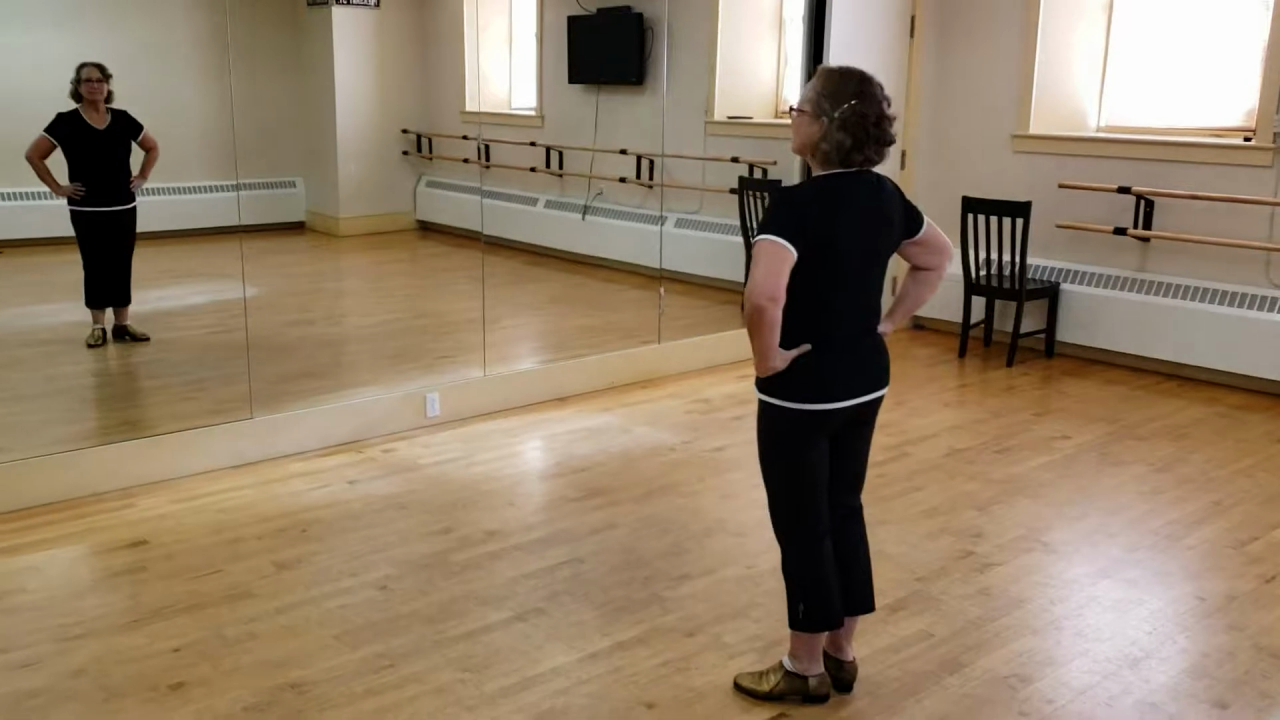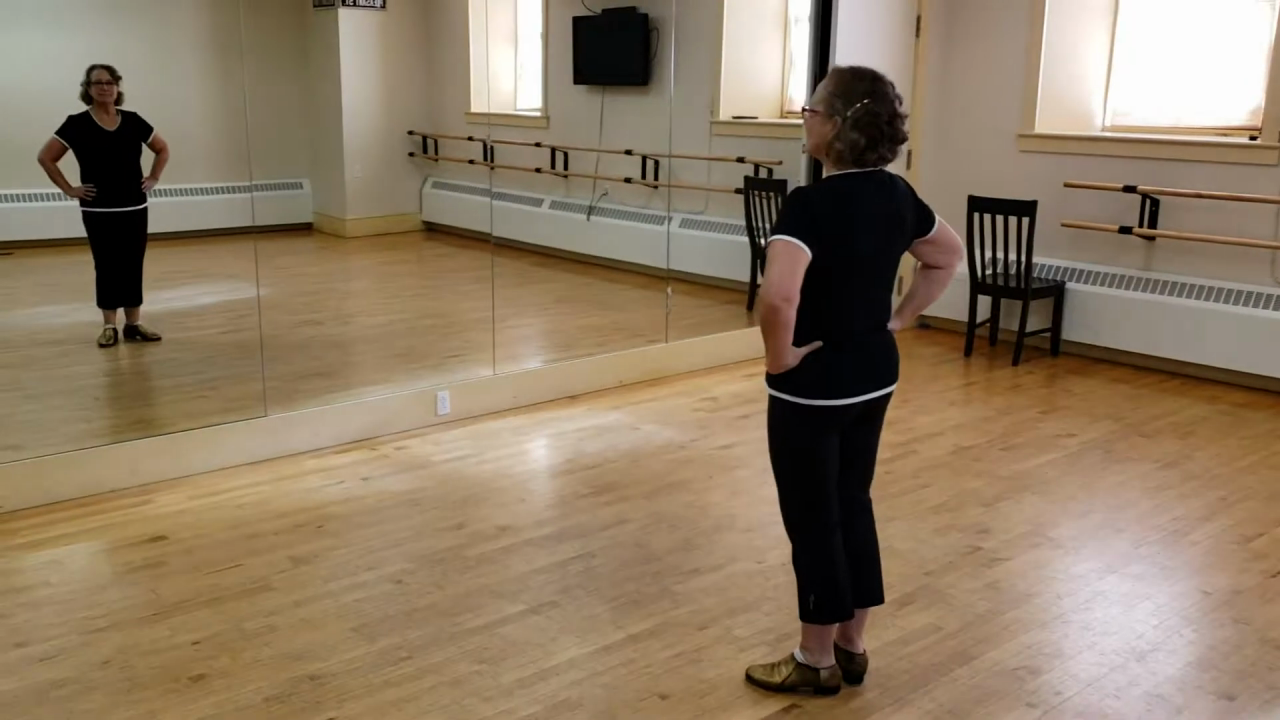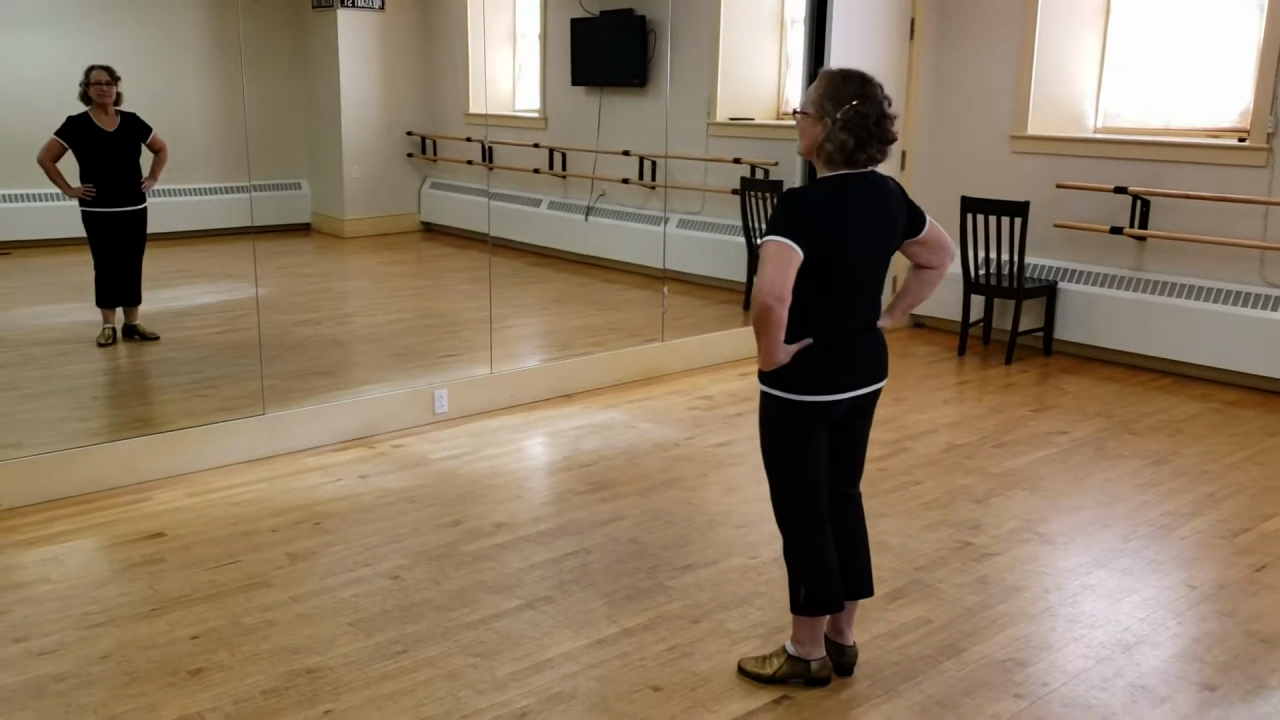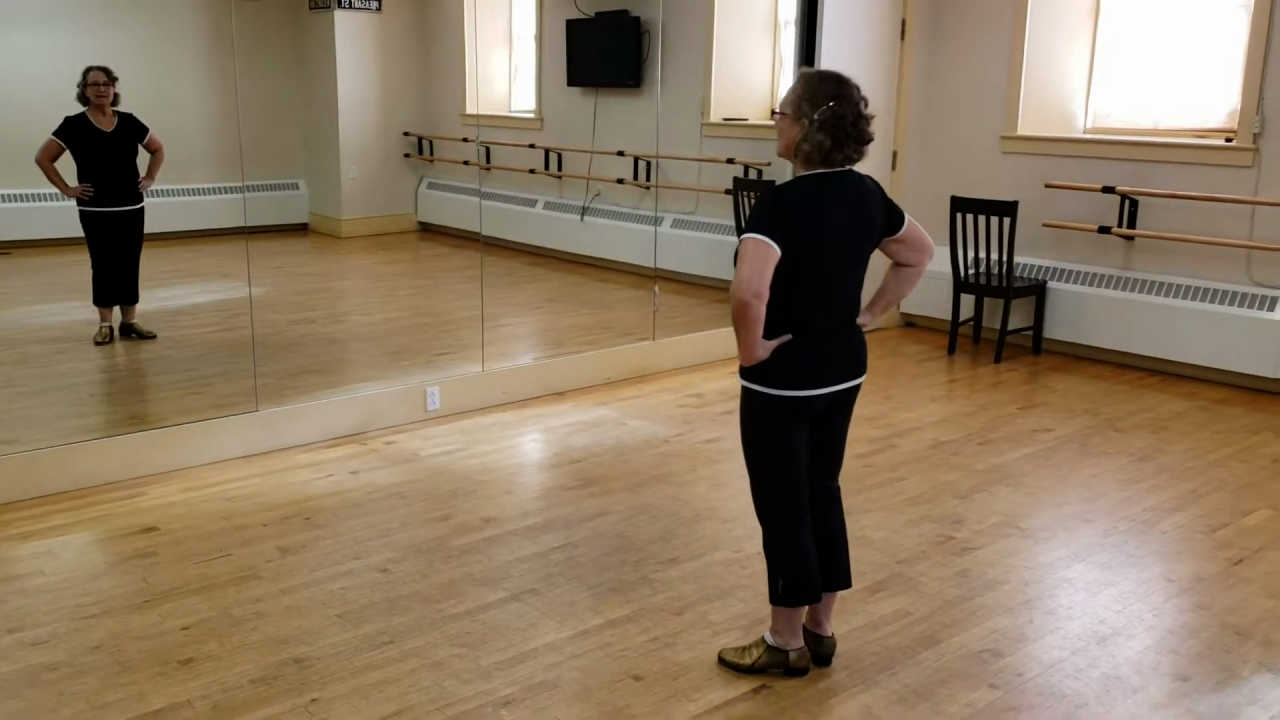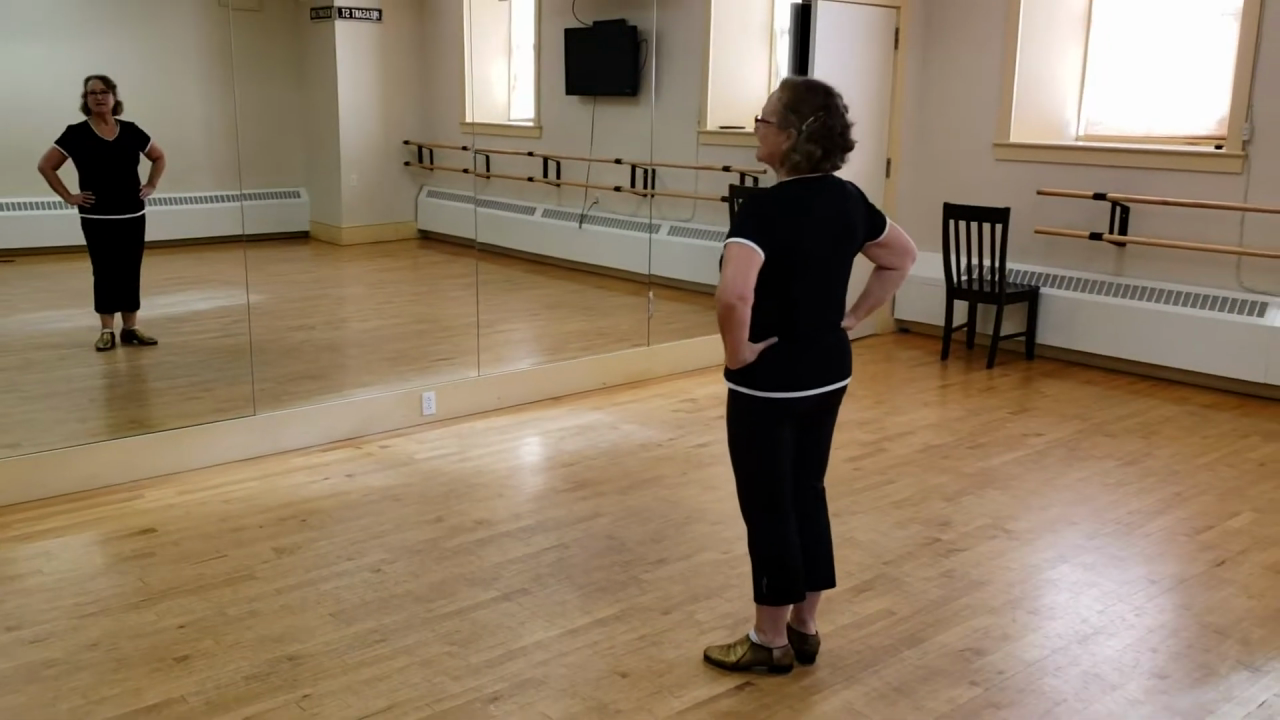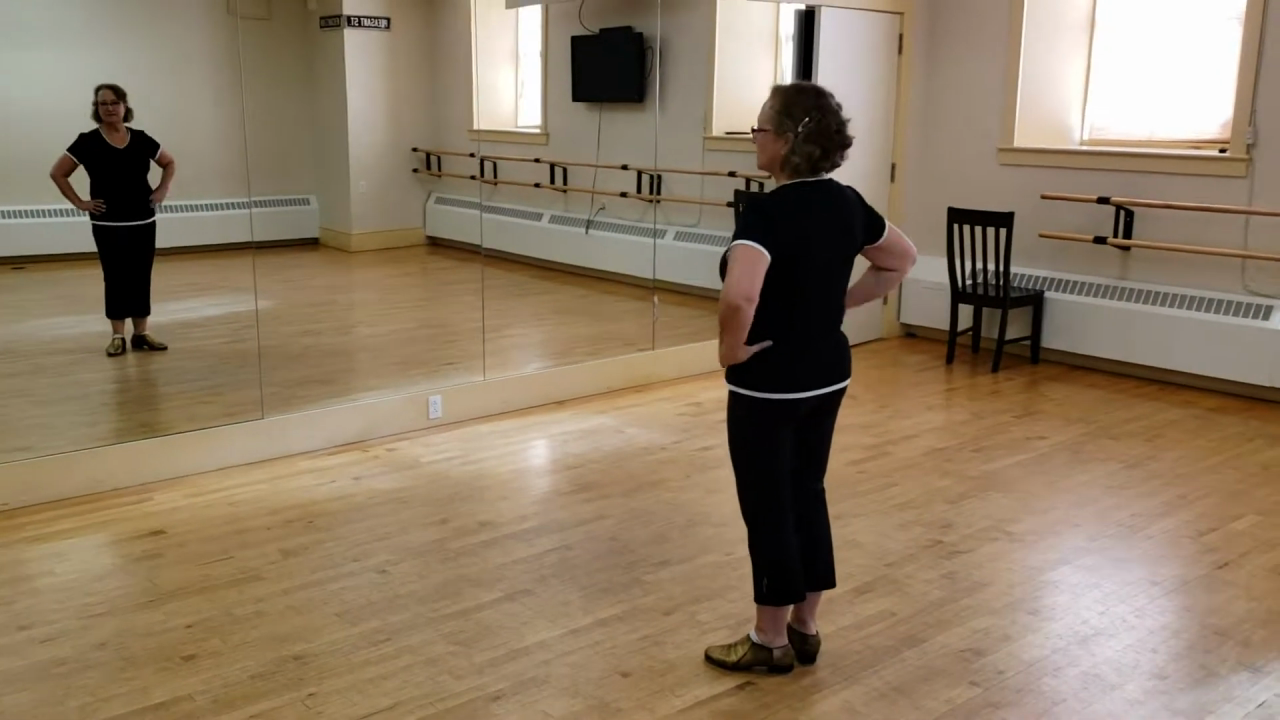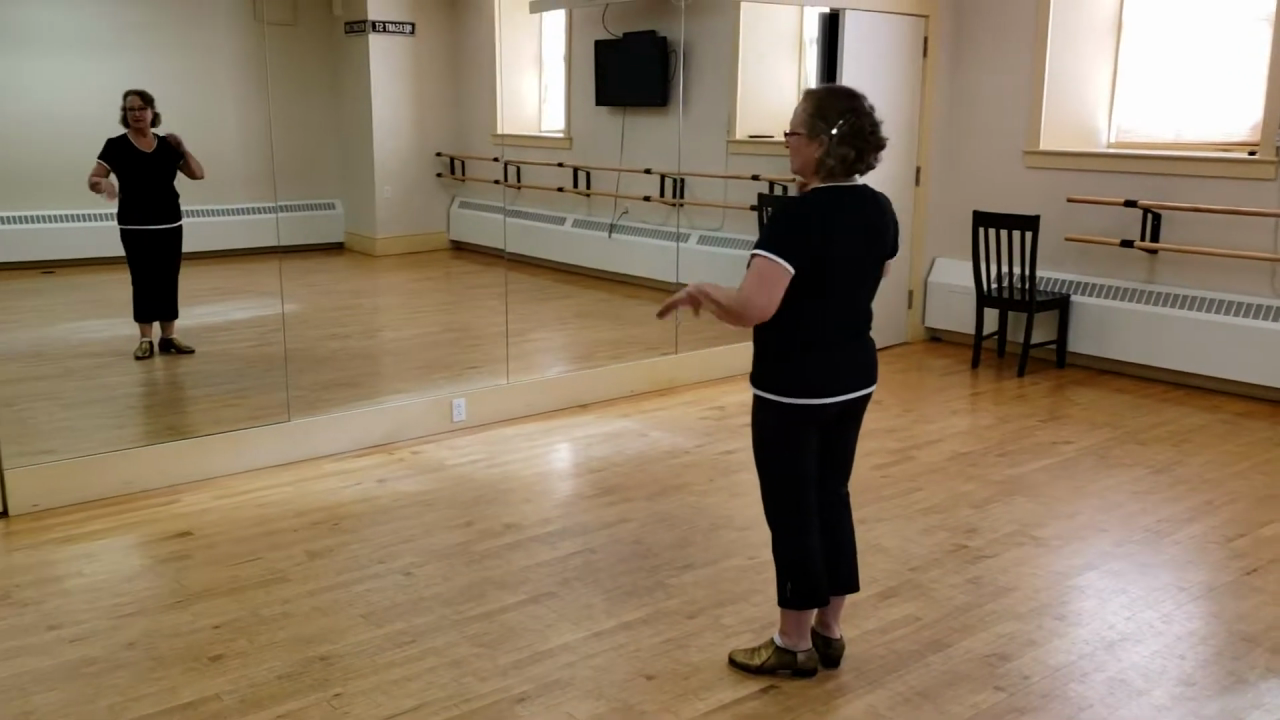
dt=0.3s
person 1, frame 1
left shoulder: (796, 203)
right shoulder: (883, 195)
left elbow: (764, 295)
right elbow: (938, 256)
left wrist: (768, 357)
left hip: (803, 392)
right hip: (865, 380)
left knee: (803, 525)
right knee: (844, 512)
left ankle: (806, 669)
right ankle: (841, 654)
person 1, frame 2
left shoulder: (810, 204)
right shoulder: (895, 194)
left elbow: (779, 296)
right elbow: (949, 256)
left wrist: (779, 356)
left hip: (813, 387)
right hip: (874, 376)
left knee: (812, 518)
right knee: (853, 505)
left ankle: (817, 660)
right ankle: (852, 646)
person 1, frame 3
left shoulder: (802, 205)
right shoulder: (887, 195)
left elbow: (771, 295)
right elbow: (940, 255)
left wrist: (771, 353)
left hip: (803, 385)
right hip: (864, 373)
left knee: (803, 512)
right knee: (842, 499)
left ankle: (808, 652)
right ankle: (842, 638)
person 1, frame 4
left shoulder: (782, 203)
right shoulder: (865, 194)
left elbow: (749, 292)
right elbow: (920, 254)
left wrist: (750, 349)
right wrist: (867, 314)
left hip: (783, 380)
right hip: (843, 370)
left knee: (783, 507)
right knee: (822, 493)
left ankle: (786, 643)
right ankle: (821, 629)
person 1, frame 5
left shoulder: (764, 209)
right shoulder: (846, 199)
left elbow: (733, 294)
right elbow: (901, 257)
left wrist: (737, 351)
right wrist: (852, 317)
left hip: (769, 384)
right hip: (828, 372)
left knee: (768, 506)
right knee: (807, 494)
left ankle: (770, 641)
right ankle: (805, 628)
person 1, frame 6
left shoulder: (766, 211)
right shoulder: (844, 202)
left elbow: (740, 297)
right elbow: (901, 259)
left wrist: (731, 350)
left hip: (769, 384)
right hip: (828, 374)
left knee: (768, 507)
right knee: (807, 494)
left ankle: (770, 641)
right ankle: (805, 628)
person 1, frame 7
left shoulder: (797, 216)
right shoulder: (878, 210)
left elbow: (753, 308)
left wrist: (697, 293)
left hip: (792, 389)
right hip: (854, 379)
left knee: (793, 510)
right knee: (830, 498)
left ankle: (794, 645)
right ankle: (829, 633)
person 2, frame 1
left shoulder: (123, 119)
right shoulder: (66, 122)
left elbow: (152, 147)
right elbow: (33, 154)
left wrist: (142, 177)
right wrist: (57, 187)
left hip: (123, 207)
right hip: (86, 210)
left knee: (121, 266)
right knee: (95, 267)
left ankle: (122, 324)
right ankle: (98, 327)
person 2, frame 2
left shoulder: (133, 121)
right shoulder: (77, 124)
left elbow: (162, 149)
right elbow: (45, 157)
left wrist: (153, 178)
right wrist: (69, 189)
left hip: (134, 208)
right hip: (98, 210)
left knee: (133, 266)
right knee: (107, 267)
left ankle: (134, 324)
right ankle: (109, 327)
person 2, frame 3
left shoulder: (132, 122)
right shoulder: (76, 125)
left elbow: (161, 149)
right elbow: (45, 157)
left wrist: (153, 178)
right wrist: (68, 189)
left hip: (134, 208)
right hip: (98, 211)
left knee: (132, 266)
right knee: (106, 267)
left ankle: (132, 323)
right ankle: (108, 326)
person 2, frame 4
left shoulder: (129, 122)
right shoulder: (74, 125)
left elbow: (157, 149)
right elbow: (43, 157)
left wrist: (150, 178)
right wrist: (66, 189)
left hip: (131, 207)
right hip: (95, 210)
left knee: (129, 264)
right knee: (103, 266)
left ankle: (129, 321)
right ankle: (105, 325)
person 2, frame 5
left shoulder: (131, 131)
right shoulder: (77, 134)
left elbow: (159, 157)
right elbow: (45, 165)
left wrist: (151, 186)
right wrist: (68, 196)
left hip: (132, 215)
right hip: (97, 218)
left knee: (130, 271)
right knee: (104, 272)
left ankle: (131, 328)
right ankle: (107, 331)
person 2, frame 6
left shoulder: (141, 139)
right shoulder: (88, 142)
left elbow: (169, 162)
right elbow: (57, 172)
left wrist: (162, 189)
right wrist: (79, 202)
left hip: (143, 221)
right hip: (108, 224)
left knee: (141, 277)
right knee: (115, 278)
left ankle: (141, 333)
right ankle: (117, 336)
person 2, frame 7
left shoulder: (167, 145)
right shoulder: (116, 146)
left elbow: (198, 173)
right elbow: (93, 181)
left wrist: (182, 149)
right wrist: (103, 183)
left hip: (170, 224)
right hip: (135, 227)
left knee: (168, 280)
right knee: (143, 281)
left ankle: (169, 337)
right ankle: (145, 340)
